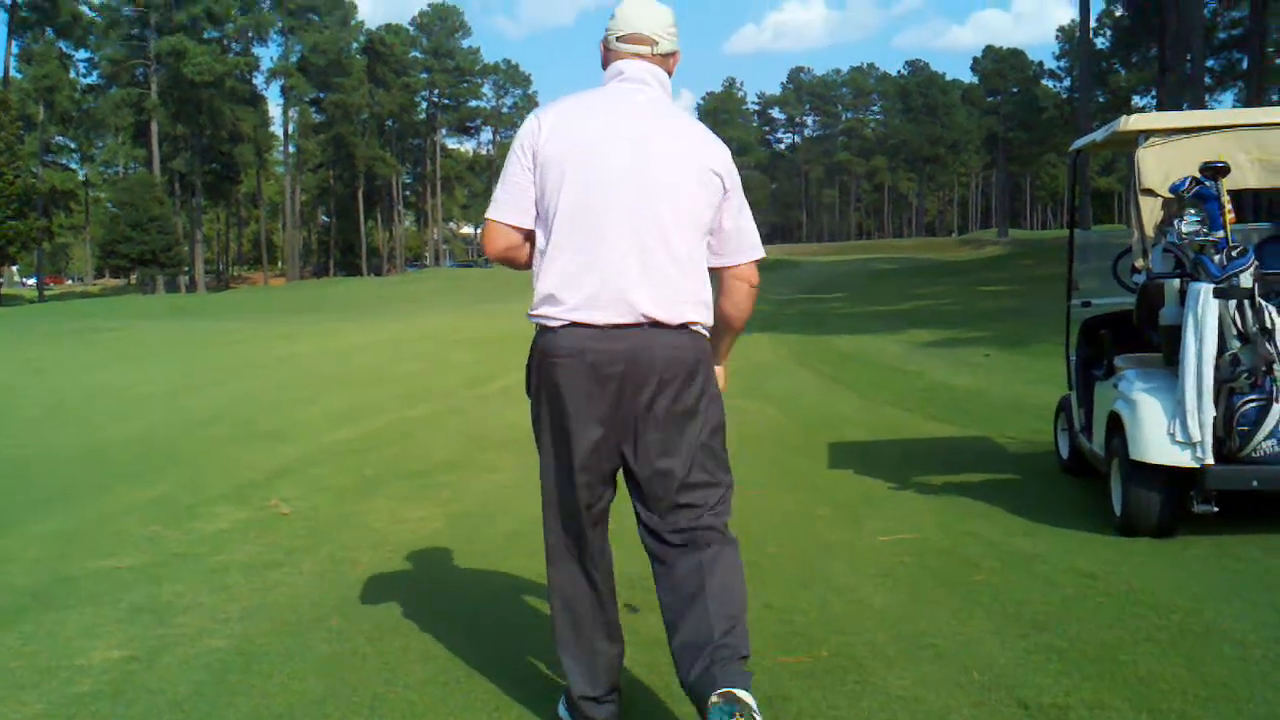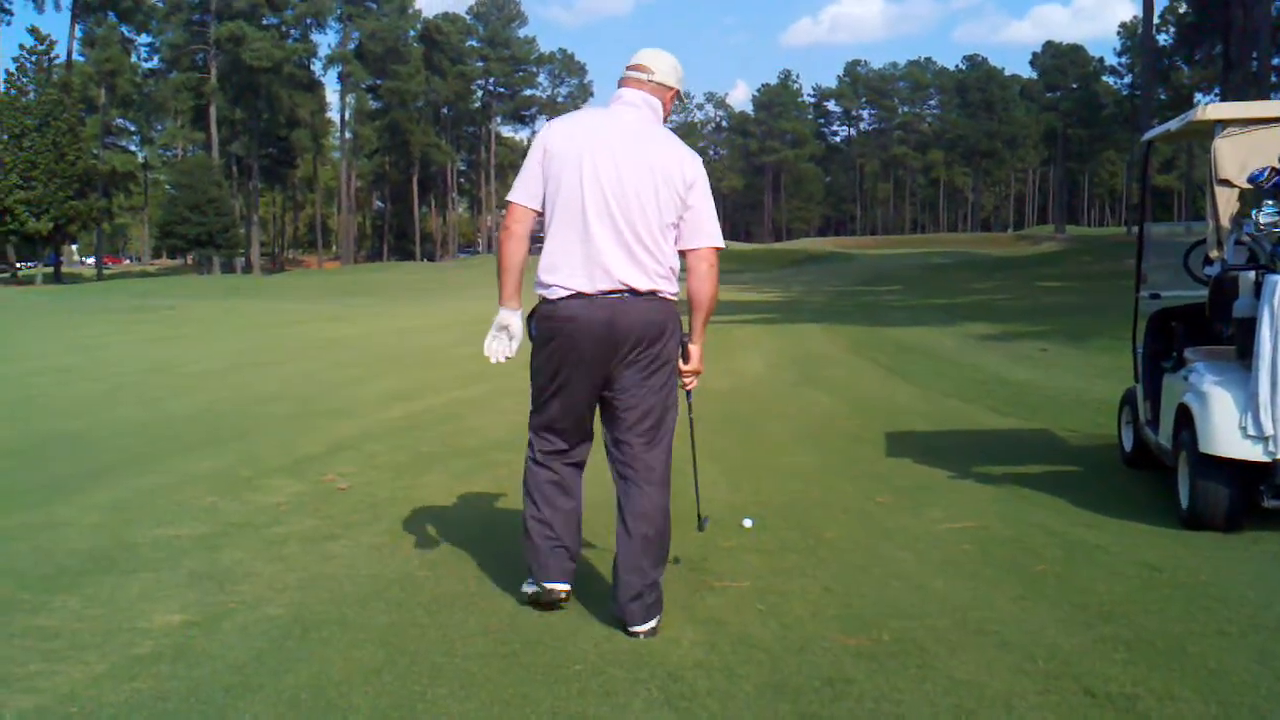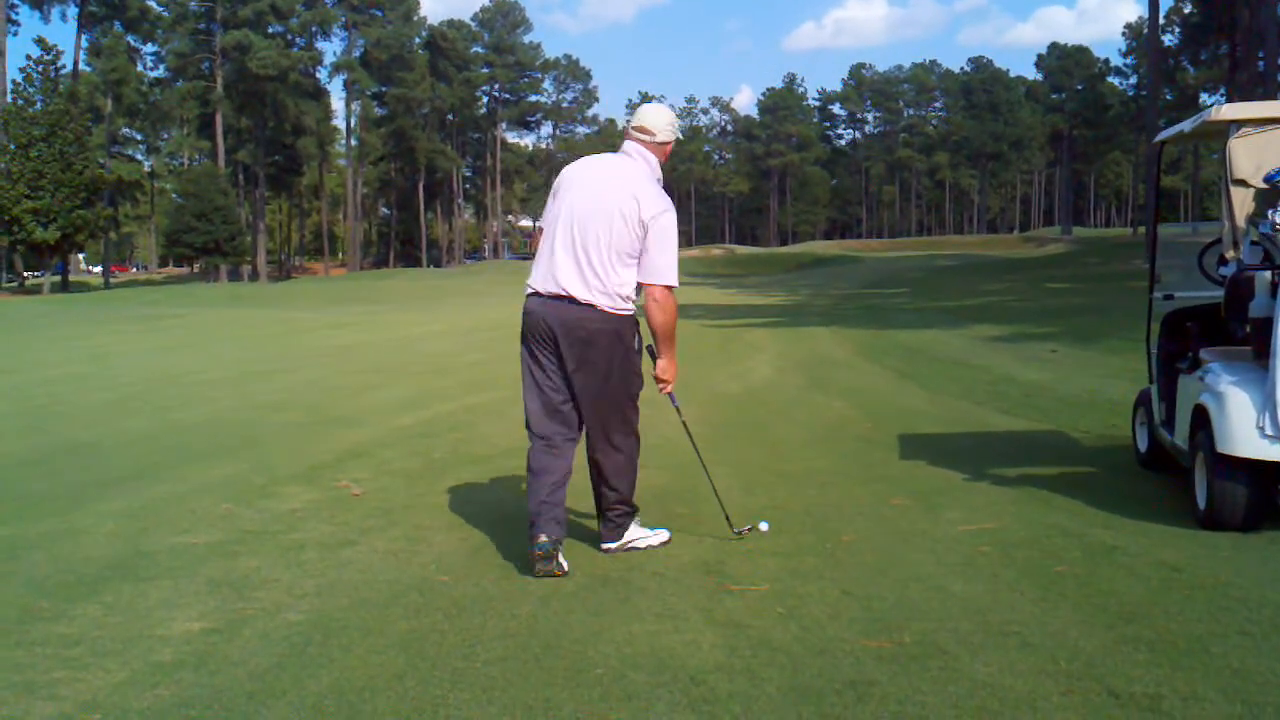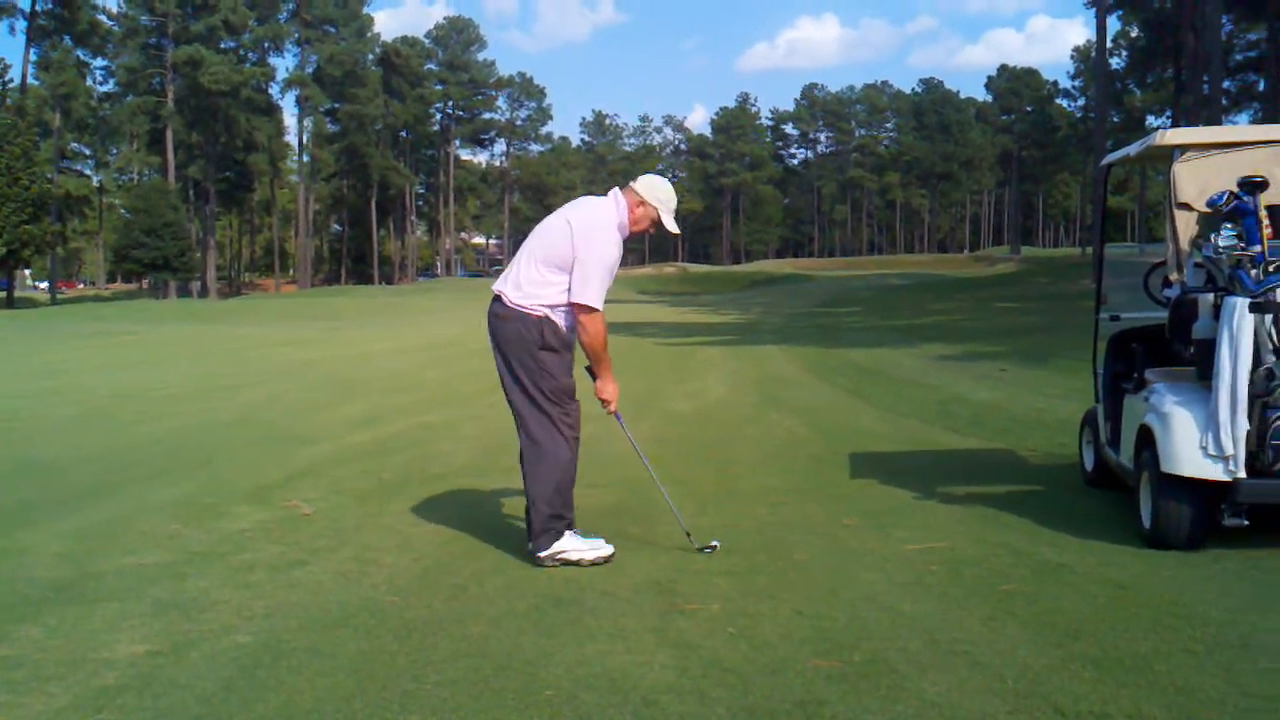
dt=1s
person 1, frame 1
left shoulder: (548, 125)
right shoulder: (706, 145)
left elbow: (500, 243)
right elbow: (741, 277)
right wrist: (718, 361)
left hip: (573, 350)
right hip: (677, 353)
left knee: (579, 527)
right knee: (695, 524)
person 1, frame 2
left shoulder: (560, 132)
right shoulder: (682, 157)
left elbow: (515, 224)
right elbow: (703, 262)
left wrist: (508, 308)
right wrist: (695, 341)
left hip: (567, 313)
right hip: (649, 319)
left knee: (555, 445)
right knee: (644, 460)
left ankle: (552, 571)
right ankle: (640, 603)
person 1, frame 3
left shoulder: (576, 169)
right shoulder: (656, 201)
left elbow: (545, 239)
right elbow: (658, 293)
right wrist: (666, 356)
left hip: (541, 310)
right hip: (602, 322)
left knee: (551, 429)
right knee: (612, 429)
left ankle: (546, 535)
right ankle: (617, 527)
person 1, frame 4
left shoulder: (593, 208)
right shoulder: (604, 232)
right elbow: (587, 313)
right wrist: (605, 376)
left hip: (521, 317)
right hip: (529, 324)
left knee: (547, 426)
right knee: (556, 425)
left ankle: (549, 529)
right ankle: (553, 535)
